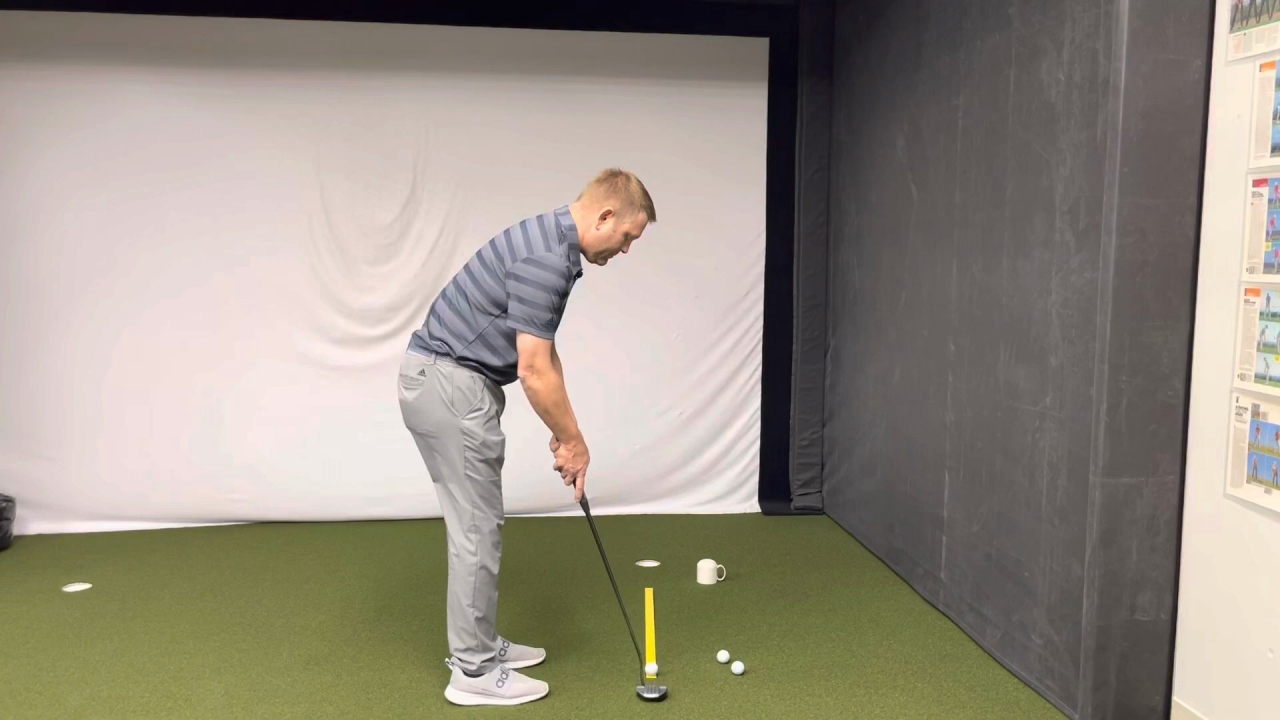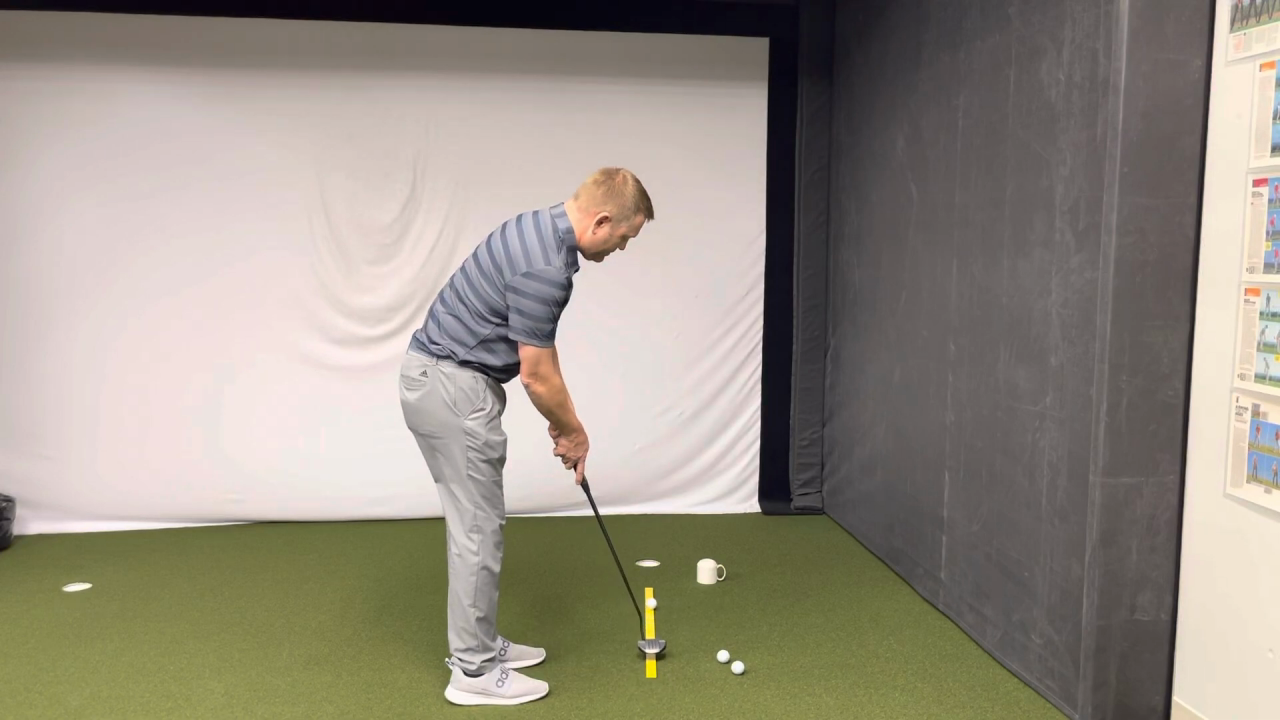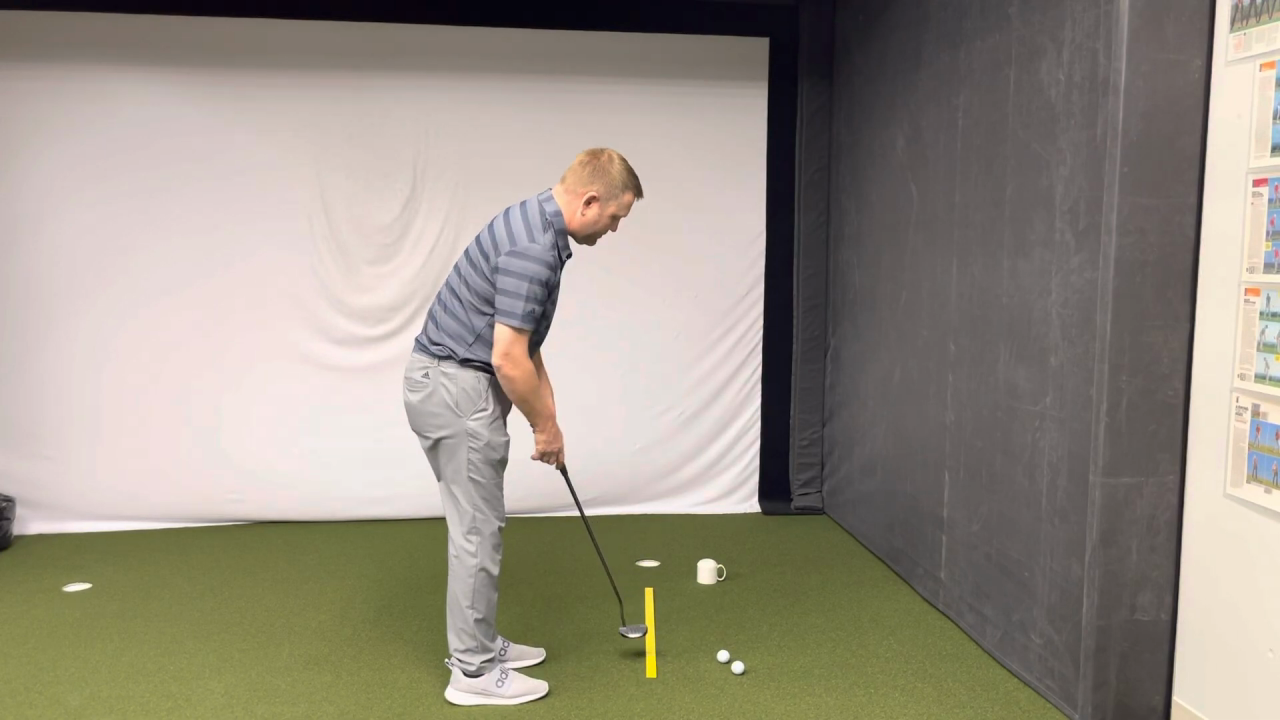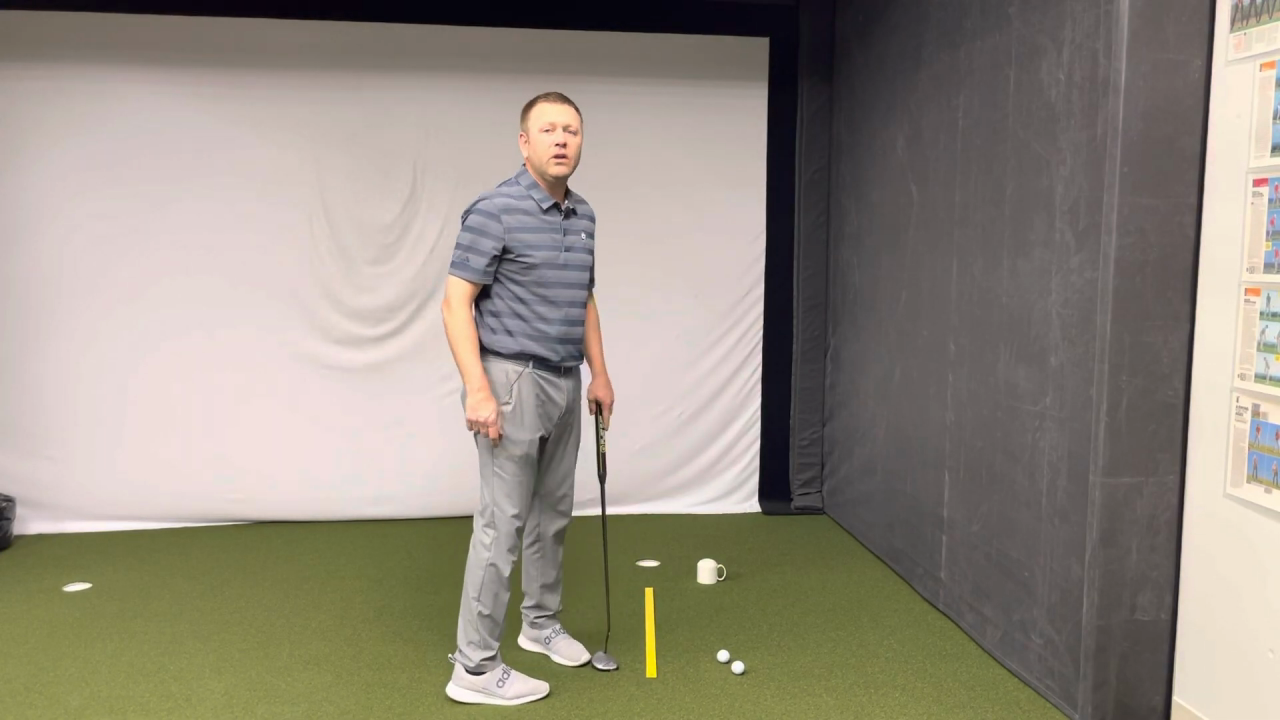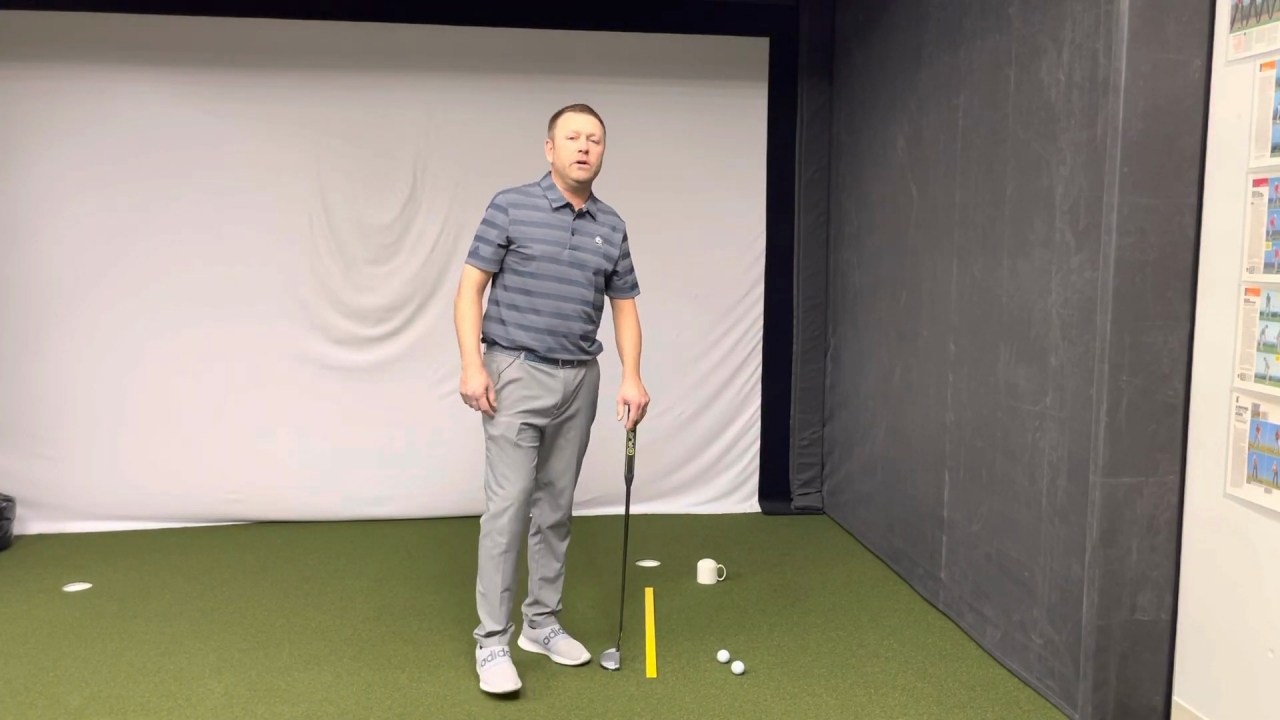
dt=1s
person 1, frame 1
left shoulder: (550, 240)
right shoulder: (547, 257)
left elbow: (543, 354)
right elbow: (533, 369)
left wrist: (563, 431)
right wrist: (574, 440)
left hip: (449, 380)
right hip: (449, 387)
left knee: (478, 523)
right knee: (476, 528)
left ankle: (478, 644)
right ankle: (474, 671)
person 1, frame 2
left shoulder: (540, 228)
right shoulder: (545, 266)
left elbow: (538, 353)
right elbow: (536, 374)
left wrist: (564, 420)
right wrist: (573, 431)
left hip: (445, 377)
right hip: (452, 387)
left knee: (476, 523)
right knee: (478, 528)
left ankle: (477, 643)
right ankle: (474, 671)
person 1, frame 3
left shoulder: (536, 227)
right shoulder: (532, 248)
right elbow: (507, 358)
left wrist: (545, 403)
right wrist: (546, 426)
left hip: (461, 383)
right hip: (455, 387)
left knee: (481, 525)
right knee: (477, 530)
left ankle: (479, 643)
right ankle: (473, 671)
person 1, frame 4
left shoulder: (583, 215)
right shoulder: (494, 211)
right elbow: (457, 303)
left wrist: (598, 373)
right wrist: (478, 389)
left hip: (564, 385)
right hip: (513, 383)
left knee: (552, 516)
right knee: (503, 523)
left ankle: (541, 622)
right ankle: (475, 667)
person 1, frame 5
left shoulder: (612, 226)
right shoulder: (510, 206)
left elbow: (624, 307)
right elbow: (470, 287)
left wrist: (631, 378)
right wrist: (471, 363)
left hip: (579, 382)
right hip: (516, 376)
left knee: (554, 510)
right knee: (507, 508)
left ankle: (541, 623)
right ankle: (492, 641)
